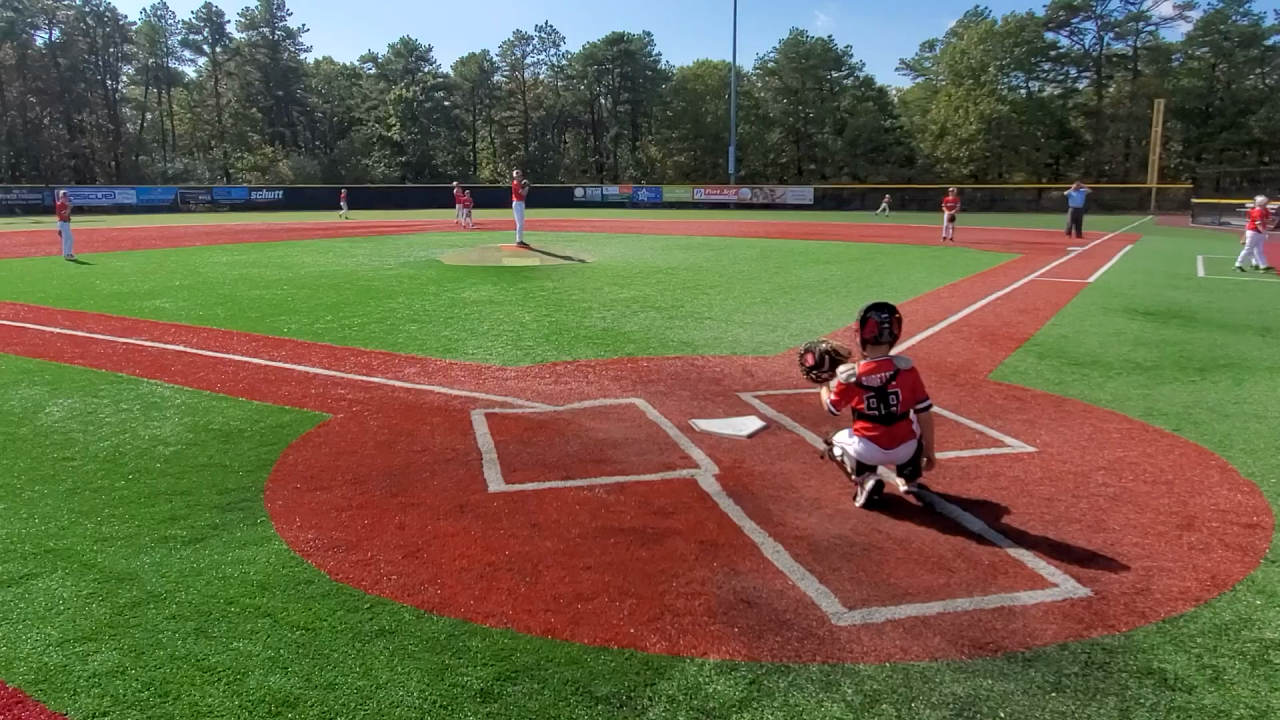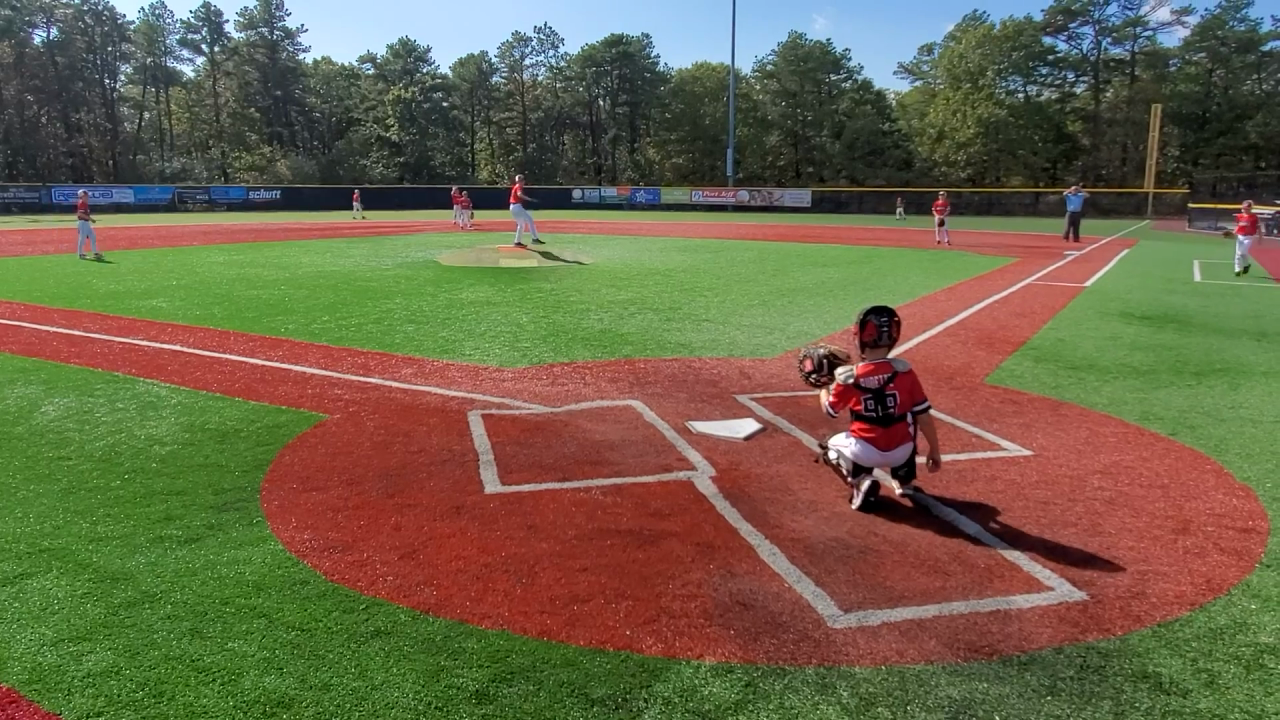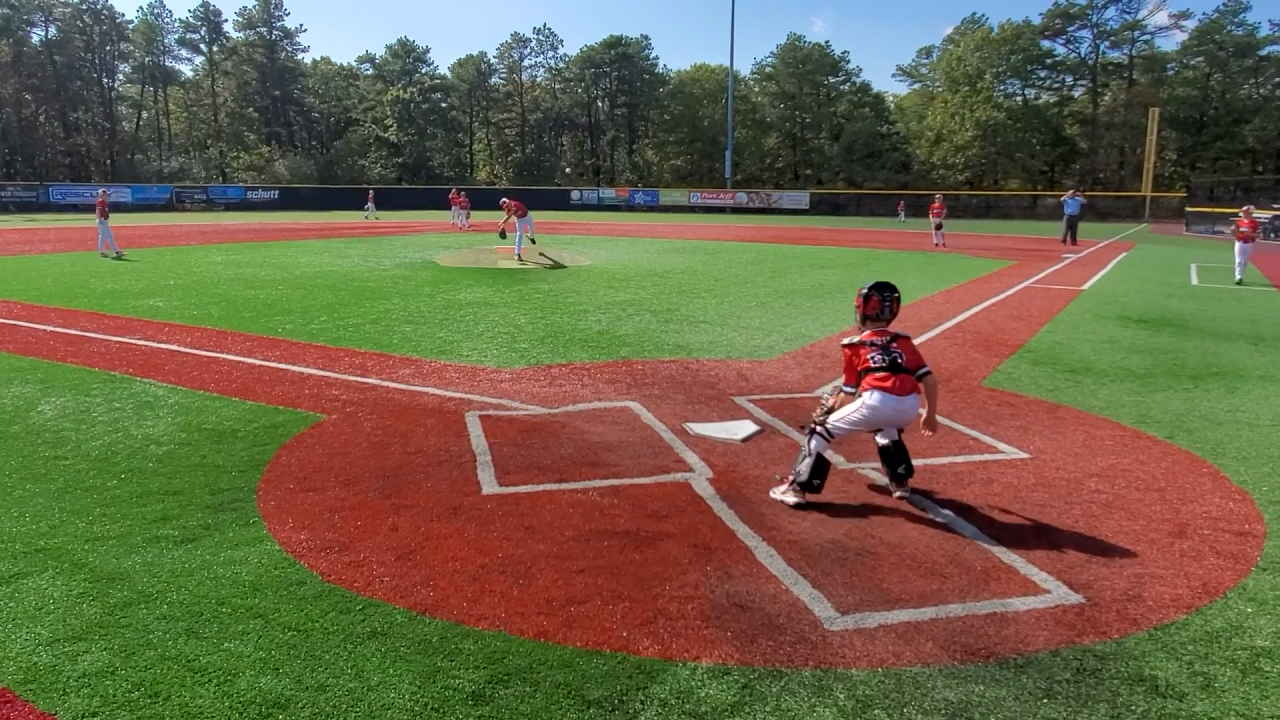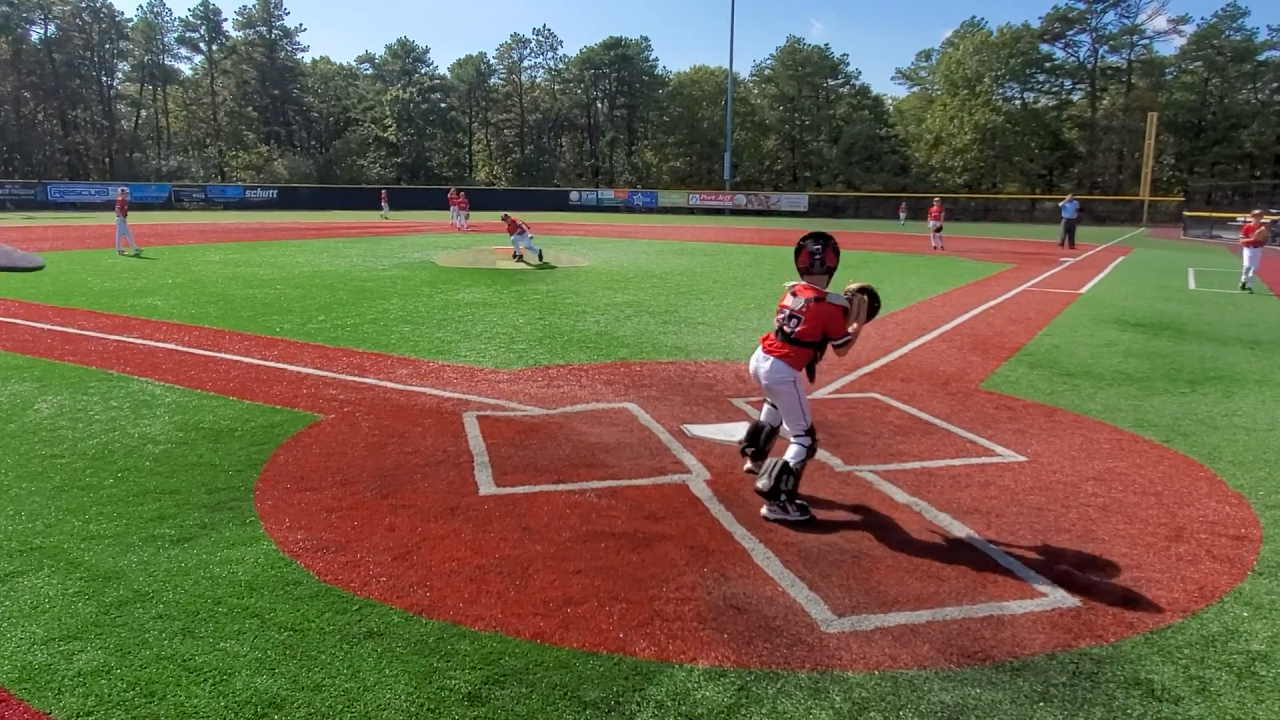
dt=0.7s
person 1, frame 1
left shoulder: (850, 375)
right shoulder: (906, 368)
left elbow: (831, 408)
right elbow: (924, 415)
left wrist: (824, 383)
right wrist: (929, 450)
left hip: (868, 451)
right hip: (905, 449)
left knee: (836, 442)
right knee: (916, 420)
left ankle: (865, 479)
right ankle: (909, 477)
person 1, frame 2
left shoulder: (848, 378)
right shoulder: (904, 372)
left elbow: (829, 410)
right elbow: (924, 416)
left wrist: (823, 386)
right wrist: (935, 451)
left hip: (865, 453)
right hip: (901, 452)
left knee: (829, 448)
left ankle: (860, 481)
right ankle: (904, 479)
person 1, frame 3
left shoulder: (854, 345)
right shoulder: (904, 342)
left elbow: (849, 392)
right elbow: (929, 380)
left wrist: (832, 406)
right wrist: (930, 413)
left hip: (877, 402)
right hip: (909, 405)
left knee: (820, 431)
right knee: (887, 427)
left ankle: (798, 488)
right ankle: (900, 482)
person 1, frame 4
left shoulder: (791, 291)
right shoulder: (832, 303)
right elbow: (841, 348)
right wrist: (859, 322)
left hip: (759, 360)
right hip: (782, 372)
left knee: (779, 403)
right knee: (803, 437)
left ankle: (754, 454)
right ankle: (778, 501)
